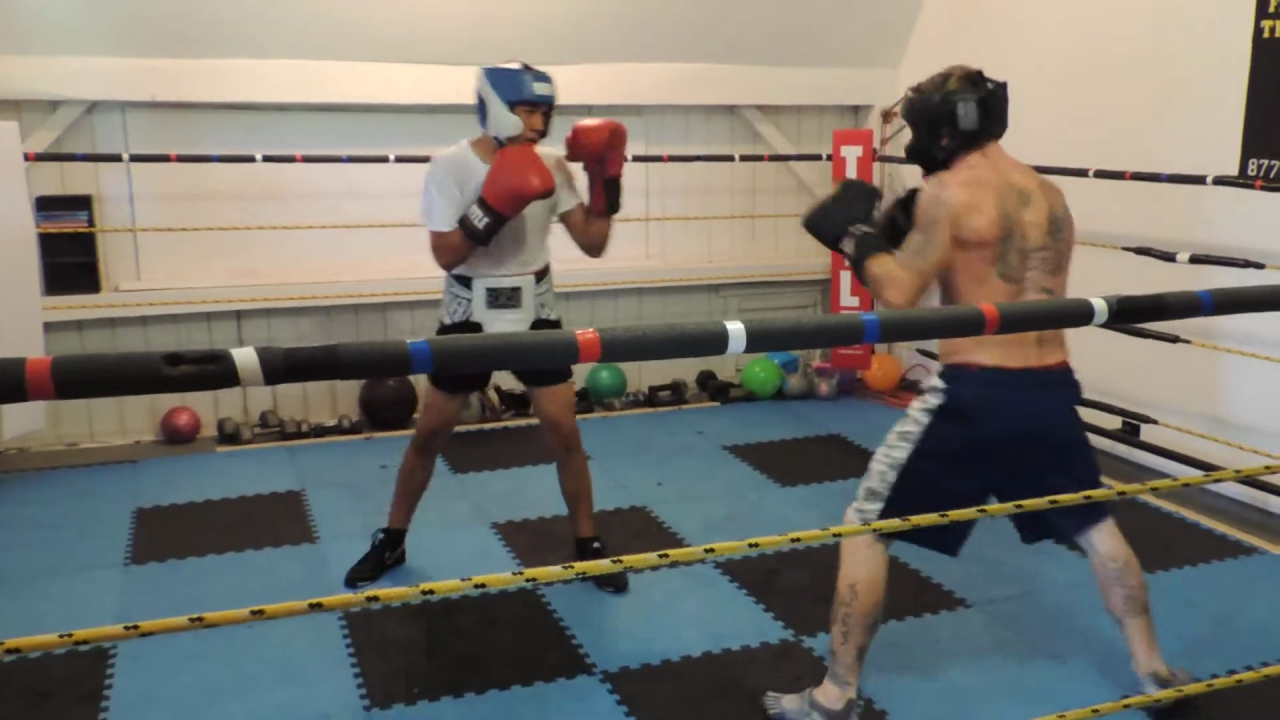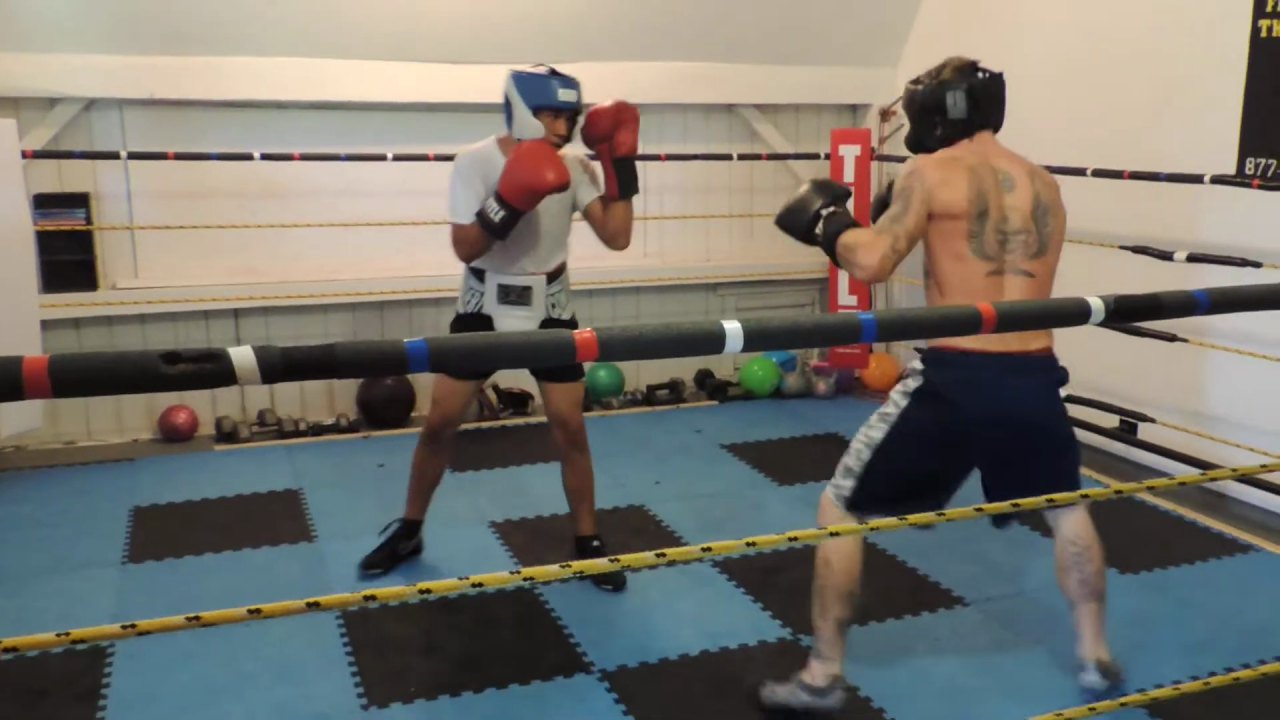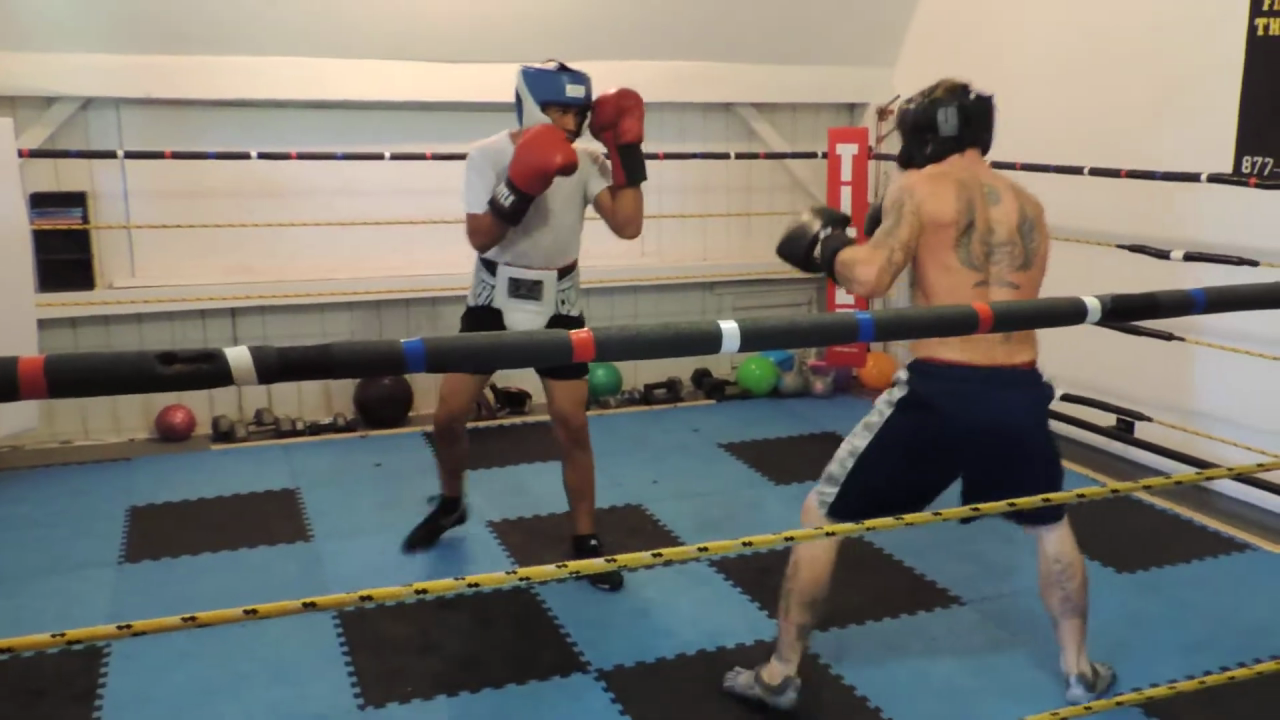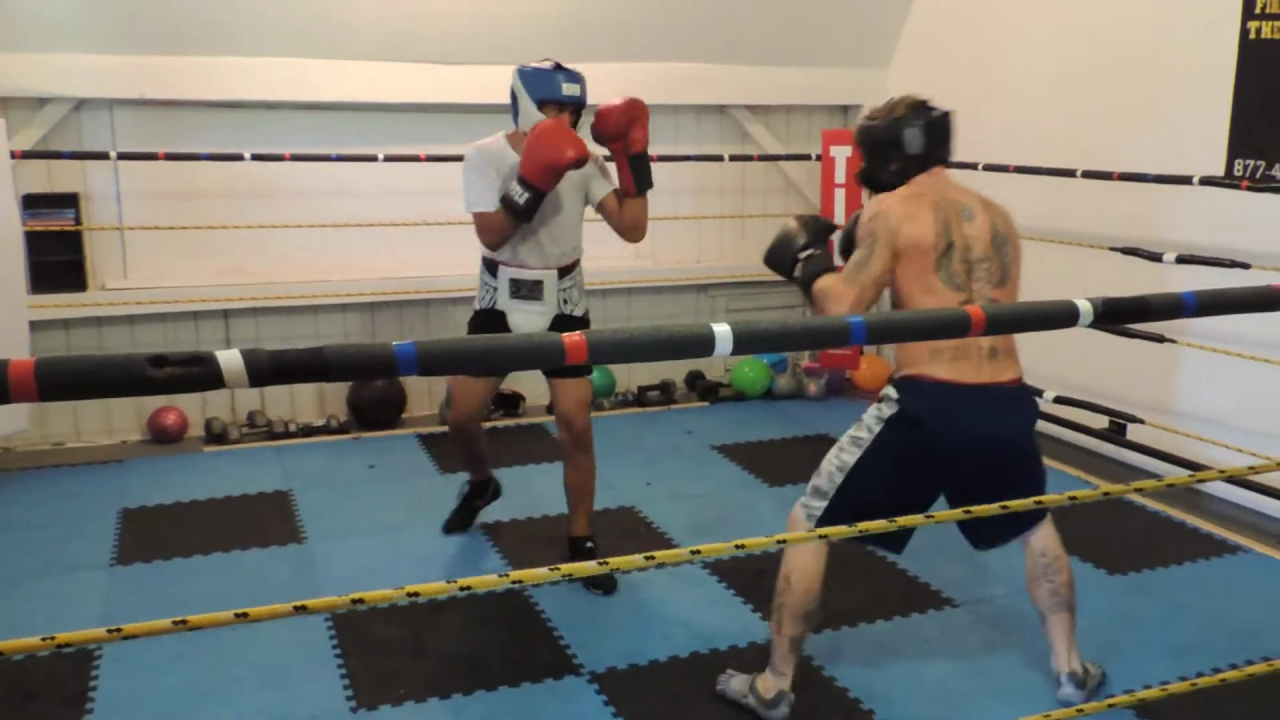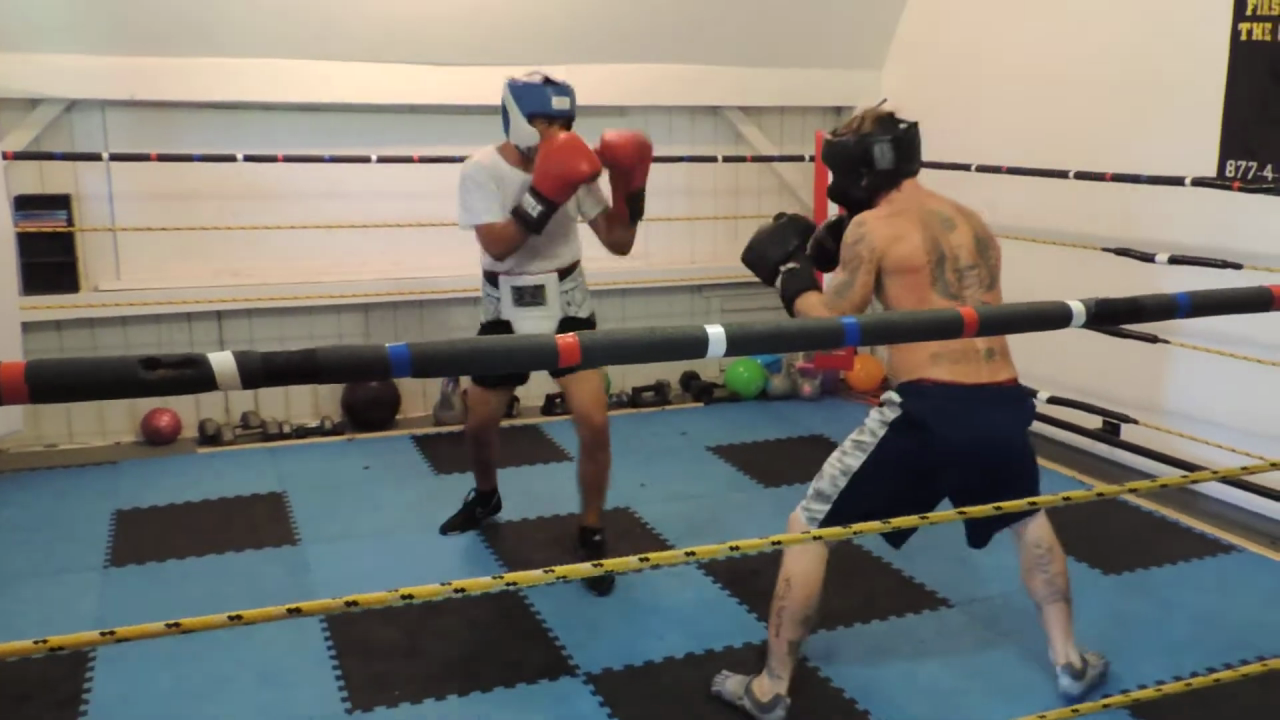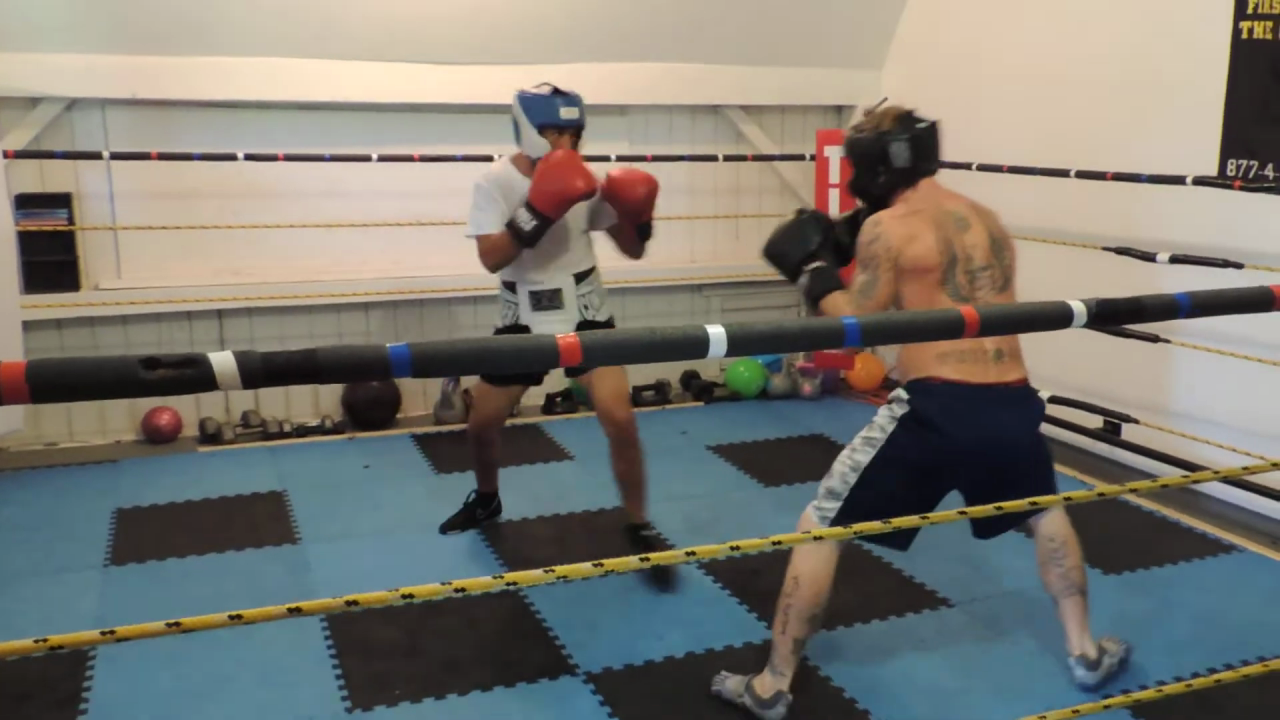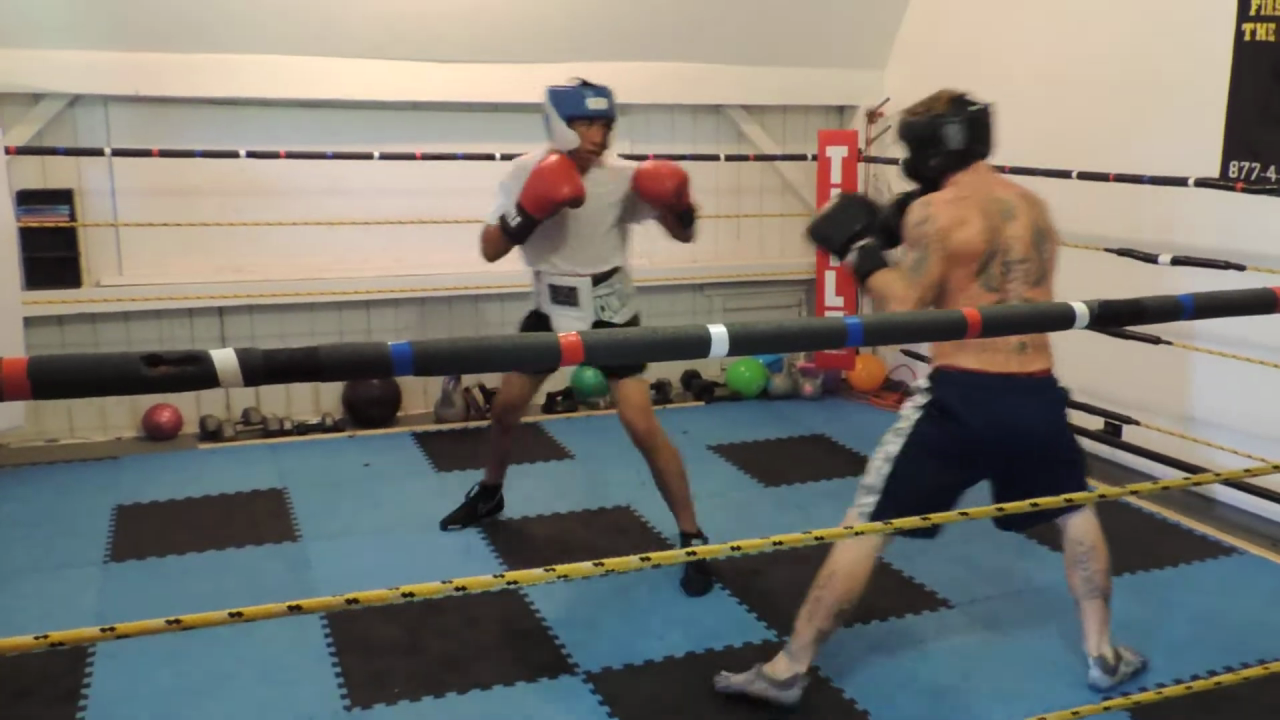
dt=0.1s
person 1, frame 1
left shoulder: (951, 192)
right shoulder: (1050, 193)
left elbow: (897, 293)
left wrist: (857, 238)
left hip: (973, 394)
right hip: (1049, 391)
left knee: (863, 530)
right knee: (1095, 527)
right ankle: (1149, 667)
person 1, frame 2
left shoulder: (929, 172)
right shoulder: (1044, 186)
left elbow: (871, 262)
left wrist: (827, 220)
left hip: (953, 377)
right hip: (1033, 376)
left knee: (840, 513)
right knee: (1068, 510)
left ankle: (821, 675)
right ankle: (1095, 657)
person 1, frame 3
left shoulder: (920, 188)
right shoulder: (1028, 205)
left elbow: (867, 277)
left wrist: (825, 244)
left hip: (938, 390)
right hip: (1018, 390)
left knee: (821, 516)
right knee: (1053, 527)
left ankle: (780, 672)
right ankle: (1079, 670)
person 1, frame 4
left shoulder: (891, 209)
right shoulder: (996, 216)
left elbow: (844, 306)
left wrist: (808, 260)
left hip: (926, 406)
right hip: (1005, 405)
left knee: (808, 526)
right knee: (1036, 529)
right ankle: (1070, 670)
person 1, frame 5
left shoulder: (871, 228)
right shoulder: (971, 220)
left elbow: (830, 323)
left wrist: (788, 270)
left hip: (927, 410)
right hip: (1001, 404)
left knee: (808, 529)
right knee: (1030, 521)
right ankle: (1070, 660)
person 1, frame 6
left shoulder: (886, 227)
right shoulder: (987, 220)
left elbow: (855, 323)
left wrist: (812, 268)
left hip: (934, 408)
right hip: (1011, 403)
left knee: (818, 529)
right knee: (1046, 513)
right ankle: (1086, 651)
person 1, frame 7
left shoulder: (937, 208)
right shoulder: (1035, 207)
left elbow: (901, 305)
left wrist: (861, 248)
left hip: (961, 397)
right hip: (1035, 396)
left knee: (863, 527)
right knee: (1075, 511)
left ankle: (786, 669)
right ankle: (1101, 655)
person 2, frame 1
left shoulder: (552, 167)
right shoulder: (450, 167)
left elbow: (594, 244)
right elbow: (447, 255)
left wrist: (607, 179)
right wrist: (494, 208)
left hip: (535, 314)
right hip: (470, 314)
left knee: (565, 434)
right knee: (430, 434)
left ankle: (589, 545)
right ankle: (391, 541)
person 2, frame 2
left shoulder: (574, 166)
right shoulder: (475, 162)
left elbow: (618, 238)
right elbow: (465, 248)
left wrist: (621, 162)
right wrist: (509, 201)
left hip: (548, 311)
right hip: (484, 308)
left knee: (571, 431)
right knee: (439, 426)
left ankle: (588, 542)
right ankle: (407, 532)
person 2, frame 3
left shoulder: (584, 161)
right shoulder: (486, 156)
left elbow: (629, 226)
right elbow: (480, 237)
left wrist: (626, 149)
right wrist: (521, 185)
left hip: (558, 306)
right hip: (493, 302)
left knee: (572, 428)
right knee: (448, 417)
left ankle: (584, 541)
right ankle: (449, 502)
person 2, frame 4
left shoulder: (585, 161)
right shoulder: (485, 155)
left elbow: (633, 230)
right elbow: (492, 235)
left wrist: (633, 156)
right wrist: (534, 180)
left hip: (562, 305)
right hip: (499, 303)
left knee: (575, 429)
right knee: (462, 416)
left ankle: (580, 541)
right ankle: (482, 484)
person 2, frame 5
left shoulder: (578, 171)
right shoulder: (481, 172)
left elbow: (619, 245)
right elbow: (496, 247)
left wrist: (629, 188)
right wrist: (544, 194)
left hip: (568, 309)
right hip: (506, 314)
left knee: (593, 423)
right knee: (479, 425)
left ankle: (591, 533)
right ankle: (486, 497)
person 2, frame 6
left shoulder: (589, 182)
right shoulder: (494, 181)
left elbow: (633, 249)
right elbow: (492, 258)
left wrist: (639, 217)
right wrist: (541, 209)
left hip: (585, 311)
right hip: (523, 317)
left knee: (619, 419)
right knee: (482, 422)
left ankle: (639, 529)
right ankle: (486, 498)
person 2, frame 7
left shoulder: (623, 177)
right shoulder: (524, 172)
left elbow: (684, 235)
right elbow: (489, 249)
left wrist: (678, 206)
right wrist: (528, 210)
left hip: (610, 310)
right hip: (551, 308)
left knee: (643, 427)
right knee: (504, 406)
left ankle: (692, 537)
right ankle: (490, 492)
